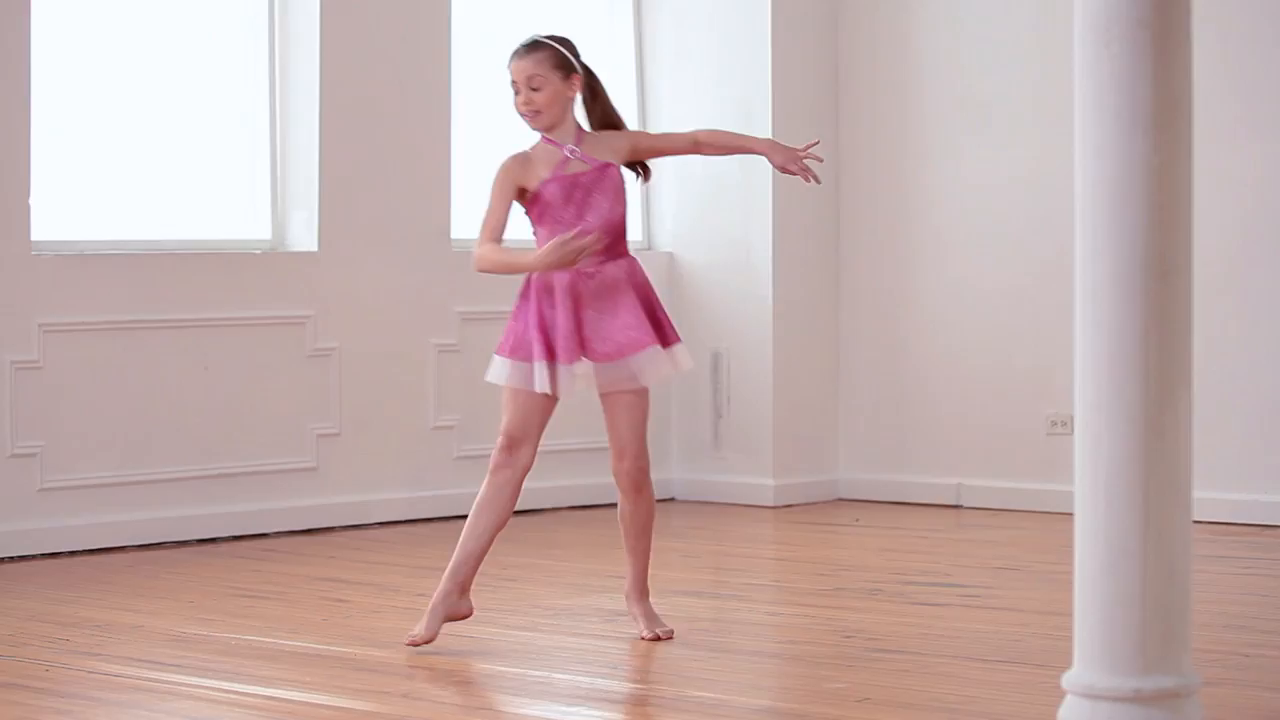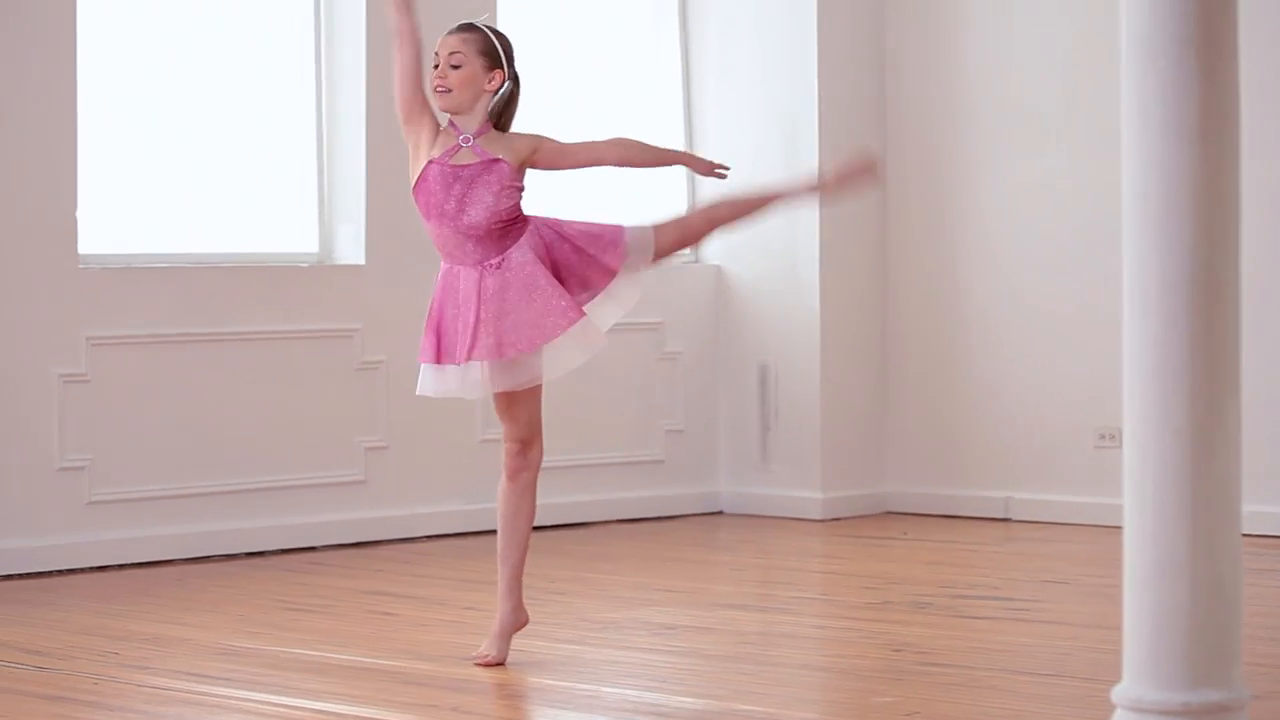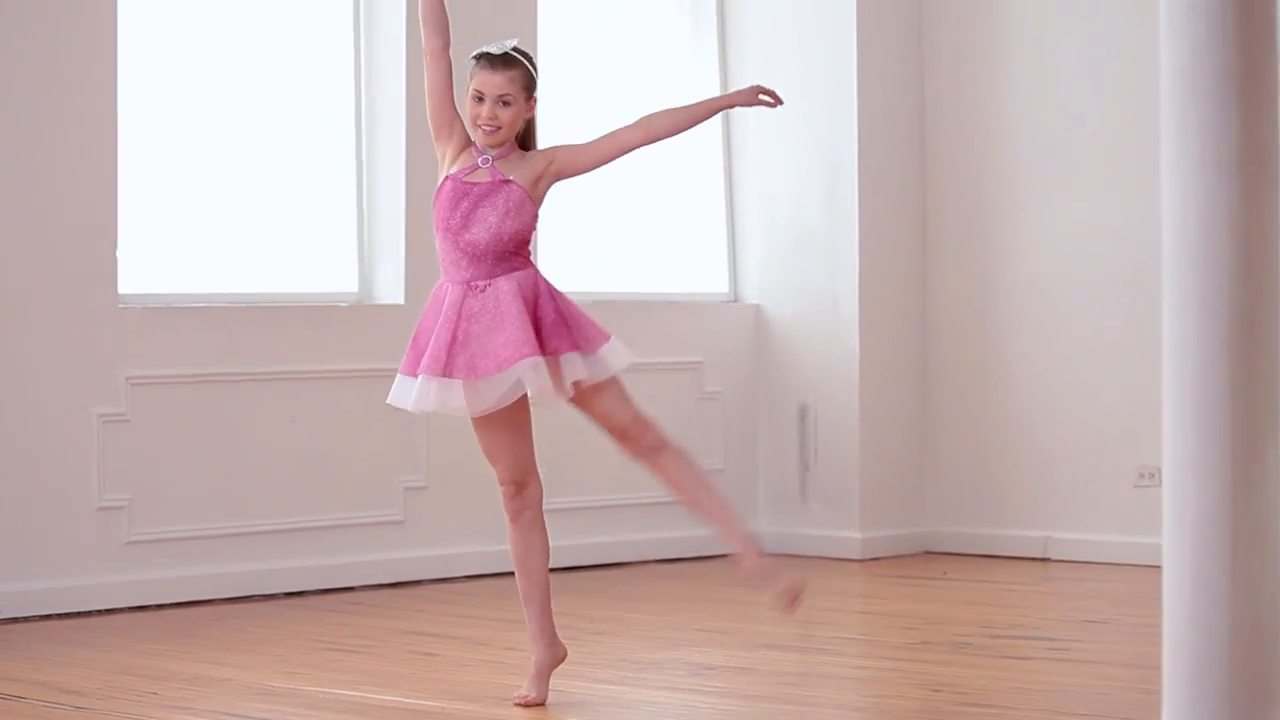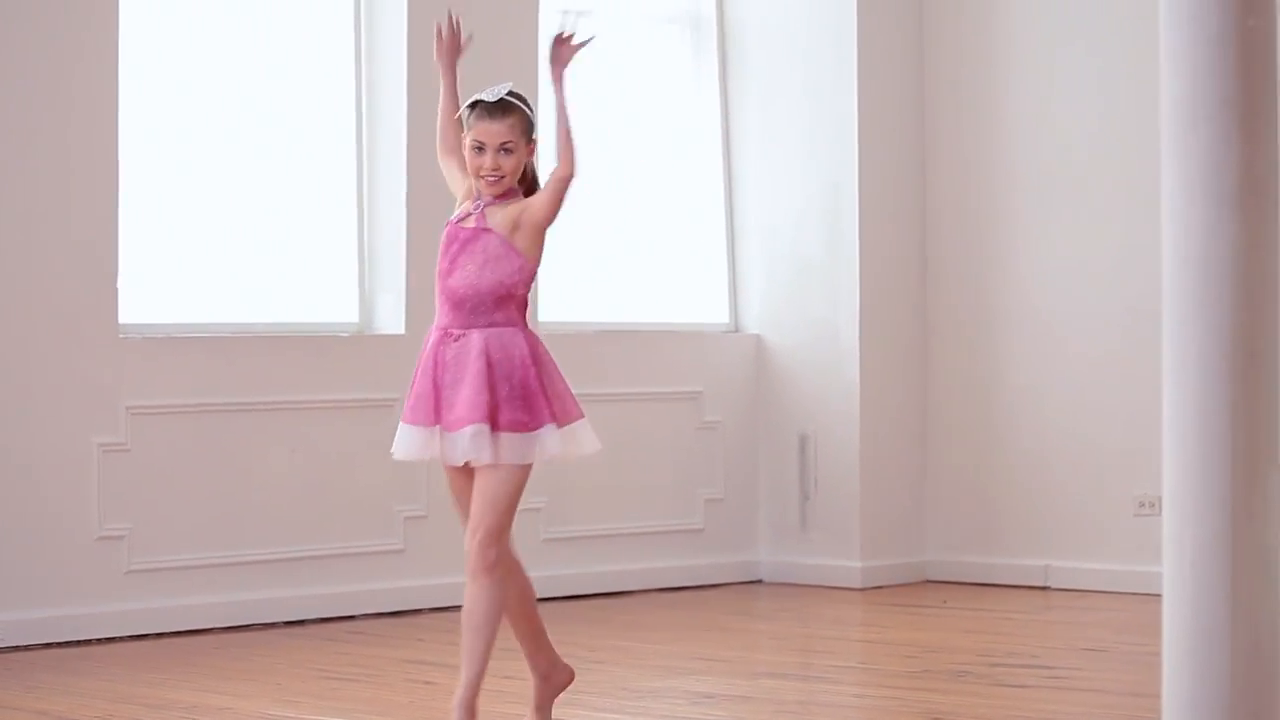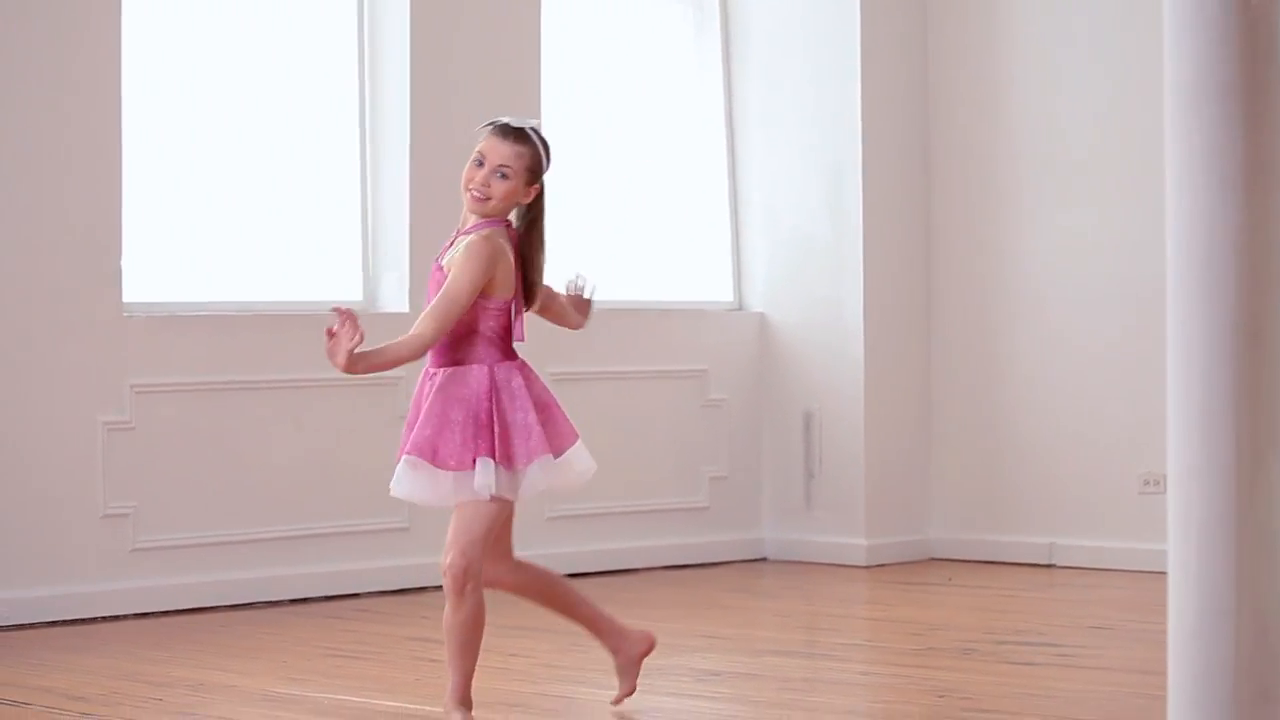
dt=0.5s
person 1, frame 1
left shoulder: (612, 147)
right shoulder: (517, 168)
left elbow: (689, 141)
right elbow: (483, 255)
left wrist: (767, 145)
right wrist: (546, 257)
left hip: (617, 304)
right hip: (550, 313)
left knee: (631, 467)
right knee: (511, 454)
left ankle: (637, 593)
right ankle: (451, 592)
person 1, frame 2
left shoulder: (513, 149)
right shoulder: (420, 137)
left elbow: (610, 149)
left wrist: (681, 156)
left hip: (545, 270)
right hip: (482, 304)
left knee: (677, 233)
right knee: (521, 449)
left ankle: (809, 189)
right ankle: (509, 607)
person 1, frame 3
left shoulder: (546, 165)
right shoulder: (454, 150)
left elbow: (642, 130)
right elbow: (434, 57)
left wrist: (726, 95)
left hip: (535, 317)
right hip: (466, 326)
left knee: (640, 436)
right knee: (517, 487)
left ankle: (753, 556)
right ankle: (545, 643)
person 1, frame 4
left shoulder: (529, 214)
right shoulder: (467, 198)
left elbow: (564, 176)
right elbow: (447, 135)
left wrist: (559, 82)
right wrist: (448, 66)
left hip: (506, 376)
right hip: (452, 375)
left knee: (484, 547)
right knee: (486, 544)
person 1, frame 5
left shoulder: (483, 246)
right shoulder: (501, 245)
left elbow: (427, 336)
right elbow: (573, 318)
right wrist: (566, 300)
left hip: (488, 410)
right hip: (458, 408)
left knee: (459, 568)
right knee: (497, 568)
right ankle: (622, 639)
